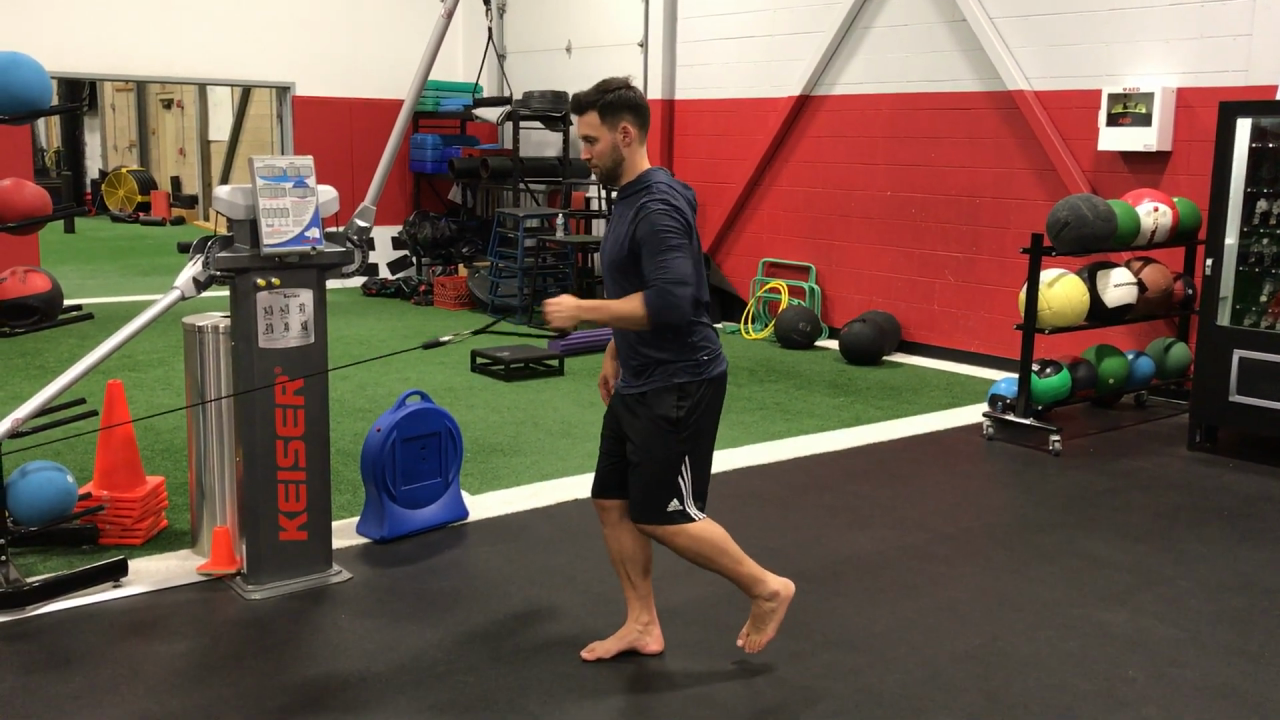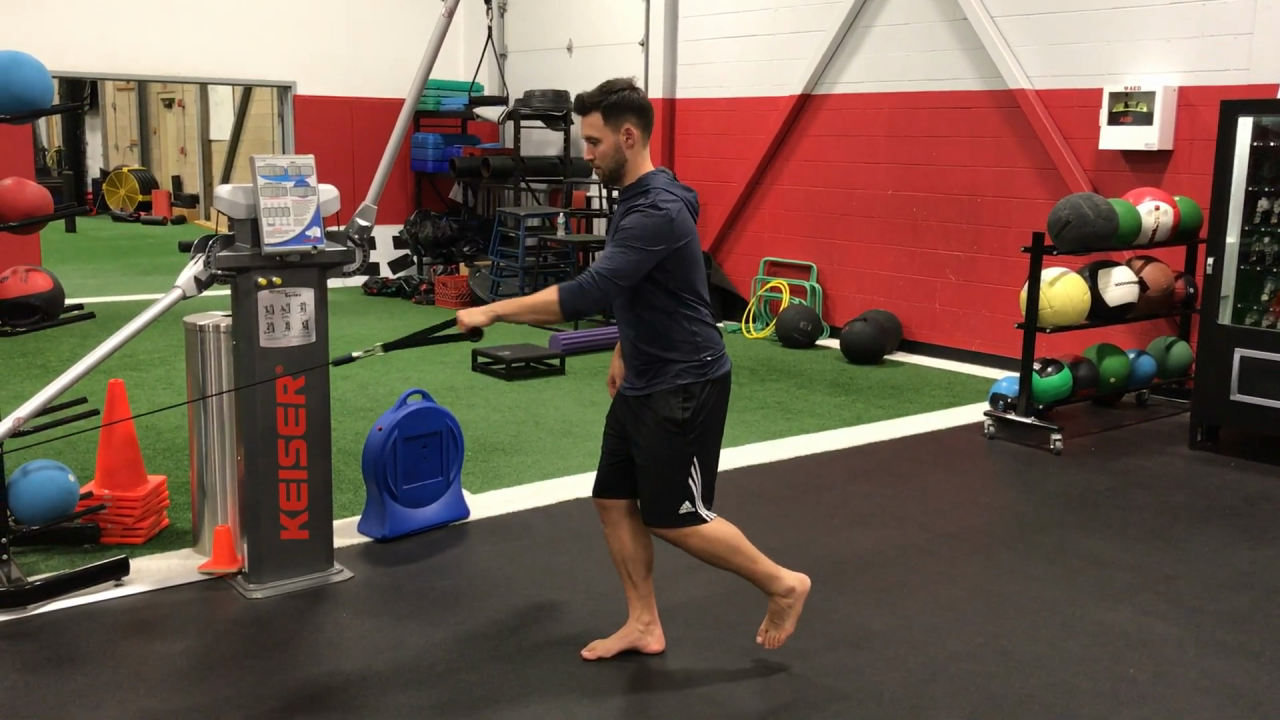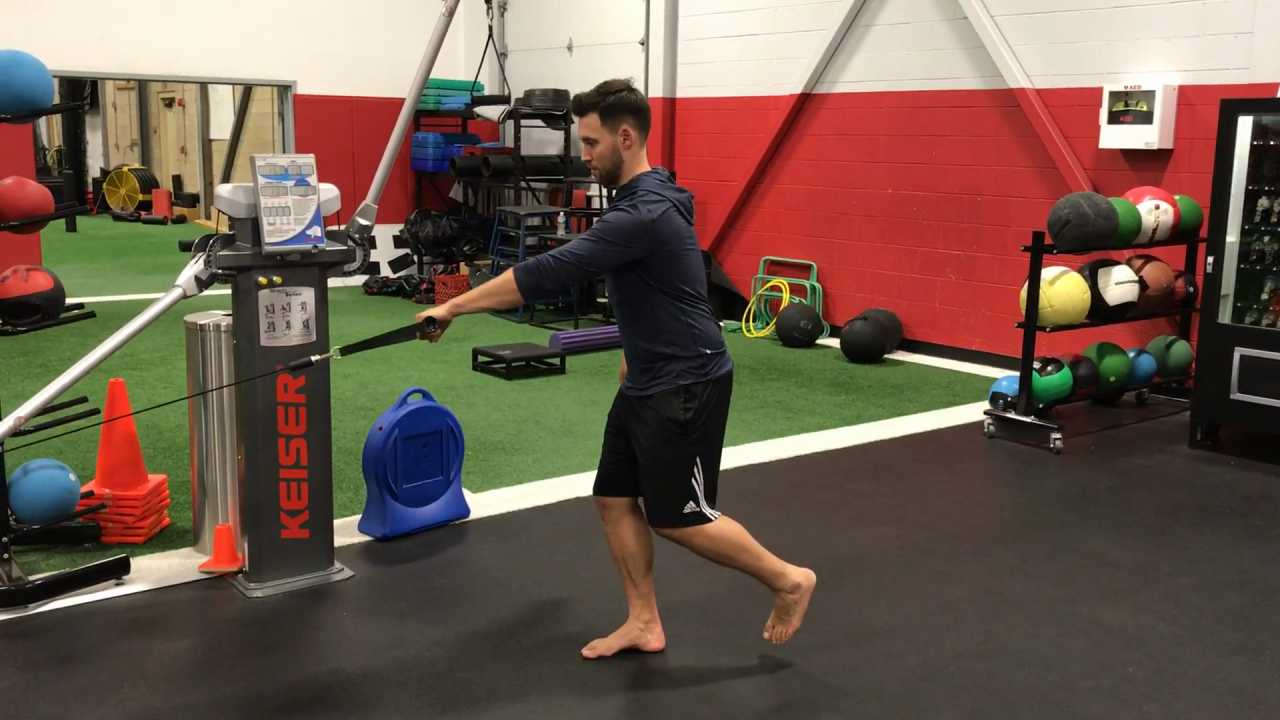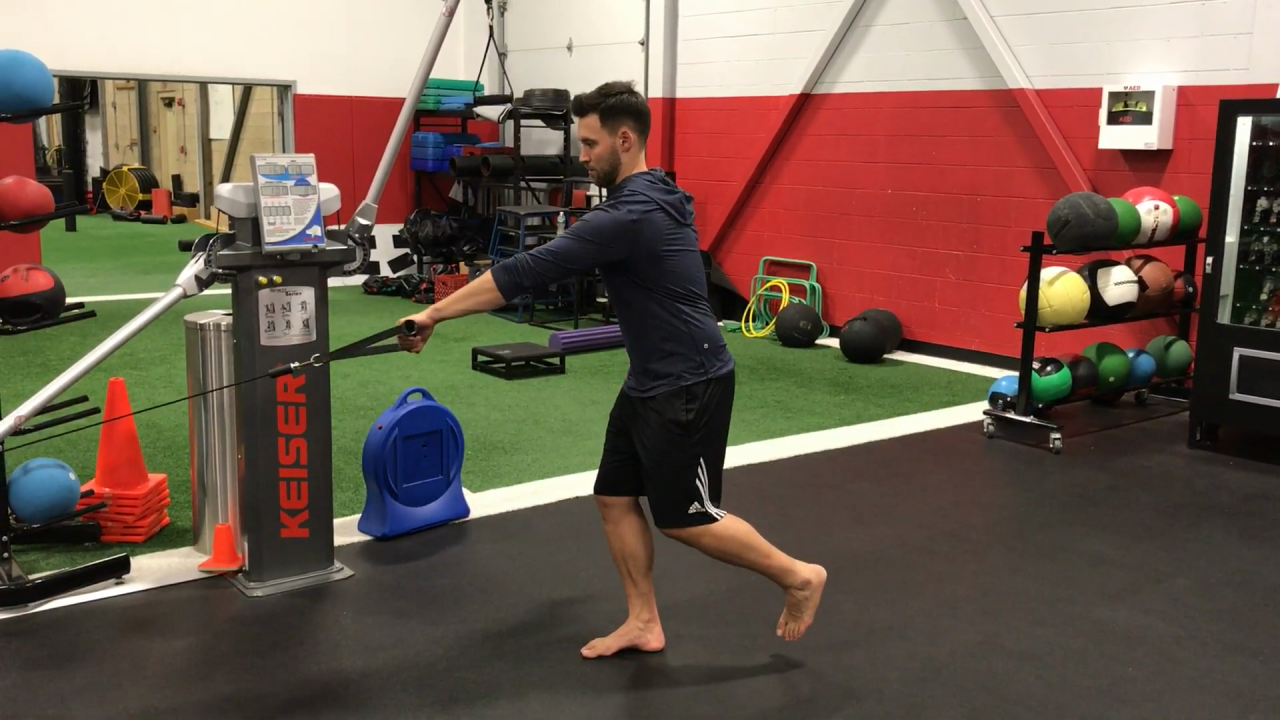
dt=0.4s
person 1, frame 1
left shoulder: (658, 207)
right shoulder: (629, 199)
left elbow: (673, 305)
left wrist: (583, 311)
right wrist: (615, 353)
left hip: (679, 384)
right hip: (640, 382)
left knee: (662, 516)
right knee: (612, 503)
left ankle: (766, 589)
right ankle: (643, 625)
person 1, frame 2
left shoulder: (655, 211)
right shoulder: (636, 199)
left elbow: (588, 293)
left wrist: (493, 311)
right wrist: (623, 353)
left hip: (684, 385)
right hip: (646, 381)
left knee: (675, 519)
right knee: (614, 502)
left ankle: (782, 585)
right ankle: (644, 625)
person 1, frame 3
left shoulder: (642, 213)
right shoulder: (641, 199)
left elbow: (549, 273)
left wrist: (454, 306)
right wrist: (635, 349)
left hip: (685, 384)
right hip: (650, 379)
left knee: (679, 517)
right knee: (615, 500)
left ankle: (788, 580)
right ankle: (644, 624)
person 1, frame 4
left shoulder: (628, 214)
right shoulder: (650, 197)
left elbow: (532, 269)
left wrist: (434, 313)
left hip: (687, 385)
right hip: (651, 379)
left knee: (685, 518)
right knee: (615, 498)
left ankle: (798, 576)
right ankle: (643, 623)
